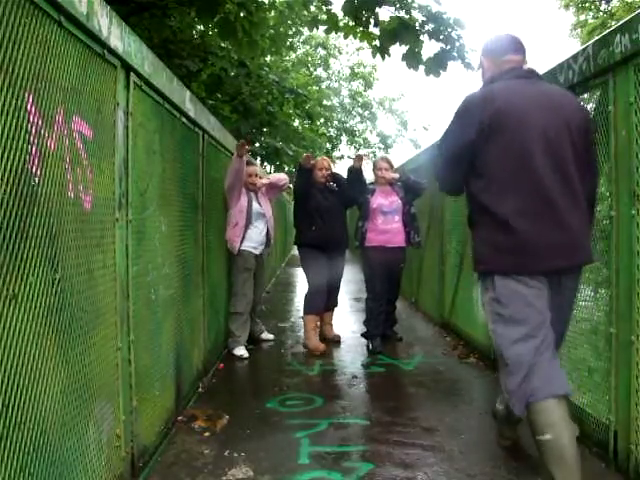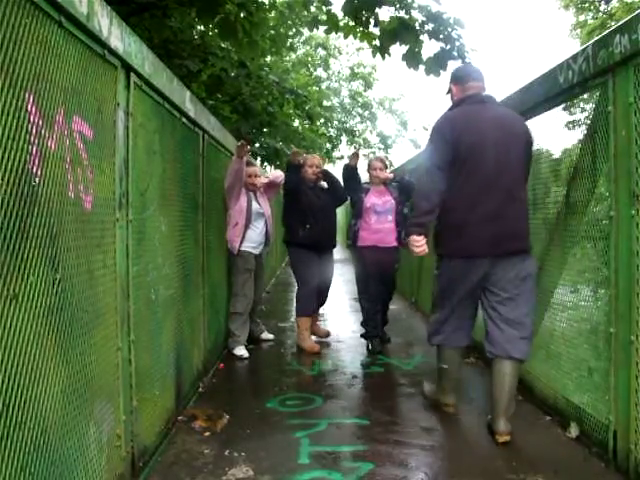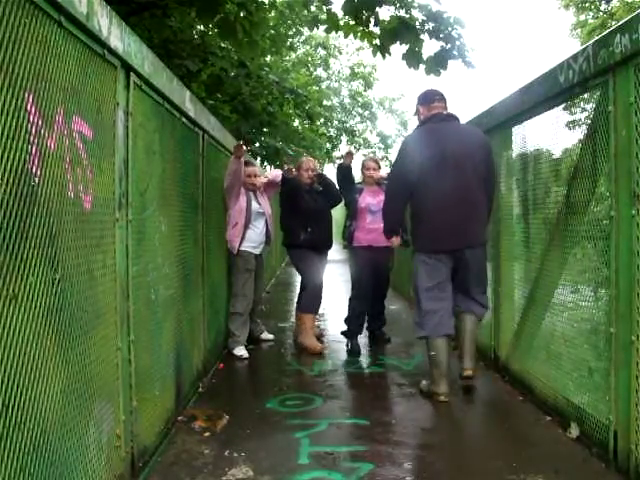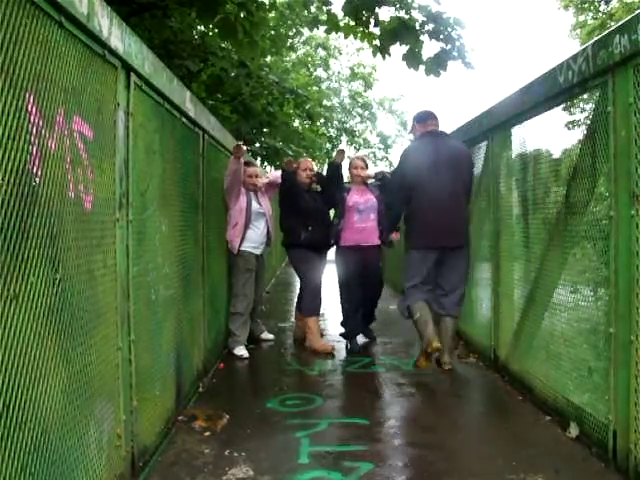
dt=0.4s
person 1, frame 1
left shoulder: (481, 103)
right shoulder: (570, 102)
left elbow: (449, 172)
right elbow: (589, 177)
left wrist: (470, 184)
left hip: (510, 251)
right hip: (569, 247)
left knee: (529, 360)
right knee: (542, 347)
right ankle: (511, 414)
person 1, frame 2
left shoulder: (451, 122)
right shoulder: (517, 123)
left elbow: (432, 179)
left wrist: (418, 227)
left hip: (463, 240)
right hip: (513, 240)
left knee: (451, 320)
right knee: (510, 328)
left ankle: (445, 393)
right ankle: (502, 421)
person 1, frame 3
left shoulder: (416, 141)
right shoulder: (477, 137)
left elbow: (398, 189)
right elbow: (490, 186)
left wrist: (390, 229)
left hip: (431, 237)
right hip: (472, 235)
left knee: (434, 308)
right knee: (471, 298)
left ankle: (439, 384)
right ankle: (468, 364)
person 1, frame 4
left shoulder: (413, 152)
right shoulder: (463, 151)
left elbow: (396, 192)
left wrist: (391, 226)
left hip: (422, 236)
right hip: (457, 235)
left knee: (416, 290)
right knee: (450, 296)
left ankle: (429, 338)
right ankle: (446, 355)
person 2, frame 1
left shoulder: (263, 193)
right shoulder: (236, 192)
left elbow: (284, 180)
right elbow: (234, 175)
left wrist: (266, 180)
right wrist: (239, 156)
left hip: (259, 251)
right hip: (243, 250)
left knee: (256, 296)
right knee: (242, 297)
left ankle: (255, 328)
right ankle: (237, 340)
person 2, frame 2
left shoulder: (262, 193)
right shoulder: (236, 192)
left elbow: (280, 177)
right elbow: (234, 175)
left wrist: (266, 179)
right wrist: (240, 158)
left hip: (259, 251)
right hip: (243, 250)
left knee: (256, 296)
right knee: (242, 297)
left ankle: (254, 328)
right ankle: (237, 340)
person 2, frame 3
left shoulder: (262, 193)
right shoulder: (236, 193)
left elbow: (279, 176)
right elbow: (233, 176)
left wrist: (266, 179)
right wrist: (237, 158)
left hip: (258, 251)
right hip: (243, 250)
left knee: (256, 296)
right knee: (242, 297)
left ankle: (255, 328)
right ankle: (236, 340)
person 2, frame 4
left shoulder: (262, 193)
right shoulder: (237, 193)
left elbow: (280, 177)
right elbow: (233, 176)
left wrist: (267, 179)
right wrist: (237, 159)
left hip: (259, 251)
right hip: (243, 250)
left knee: (257, 296)
right knee: (243, 297)
left ankle: (255, 328)
right ankle: (237, 340)
person 3, frame 1
left shoulder: (400, 190)
right shoulder: (367, 191)
left elbow: (420, 187)
right elbow: (353, 186)
left wrist: (399, 178)
right wrist: (355, 168)
left hip: (397, 247)
right hip: (373, 247)
left knee: (392, 290)
right knee: (375, 291)
left ankle: (388, 327)
right ankle: (373, 334)
person 3, frame 2
left shoulder: (395, 190)
right shoulder: (361, 190)
left elbow: (414, 189)
right elbow: (349, 182)
left wrist: (393, 178)
right wrist: (351, 165)
left hip: (390, 247)
right hip: (366, 247)
left knee: (387, 289)
right knee: (369, 291)
left ankle: (379, 327)
right ankle: (372, 334)
person 3, frame 3
left shoulder: (388, 190)
right shoulder: (355, 190)
right elbow: (344, 182)
left wrist: (386, 178)
right wrist: (345, 165)
left hip: (384, 246)
right hip: (361, 247)
left knee: (380, 290)
right knee: (361, 289)
left ankle: (376, 328)
right ankle: (353, 334)
person 3, frame 4
left shoulder: (376, 189)
right shoulder: (342, 190)
right elbow: (332, 180)
left wrist: (377, 175)
right wrist: (336, 162)
left hip: (373, 246)
right hip: (348, 247)
left knee: (374, 287)
right knee: (350, 292)
left ankle: (364, 323)
right ankle: (351, 334)
person 4, frame 1
left shoulder: (336, 192)
right shoulder: (307, 191)
left elbow: (352, 198)
right elbow: (299, 187)
left wrist: (337, 178)
right wrist: (304, 168)
left hip: (336, 248)
right hip: (312, 247)
left knee: (333, 287)
right knee: (318, 286)
left ankle: (326, 328)
right ankle: (310, 335)
person 4, frame 2
left shoulder: (325, 191)
right shoulder: (296, 189)
left elbow: (342, 197)
right elbow: (290, 182)
left wrist: (328, 176)
right wrist: (293, 164)
left hip: (324, 247)
right hip: (301, 246)
left knee: (323, 285)
right knee: (308, 286)
left ankle: (313, 323)
right ankle: (303, 335)
person 4, frame 3
left shoulder: (319, 193)
right shoulder: (292, 191)
left elbow: (336, 198)
right elbow: (288, 188)
left wrist: (322, 178)
right wrist: (288, 177)
left hip: (320, 247)
right hip: (300, 246)
left knee: (309, 286)
right knee: (314, 284)
left ankle: (301, 329)
right ankle: (307, 335)
person 4, frame 4
left shoulder: (318, 194)
right shoulder: (291, 191)
left elbow: (334, 199)
right elbow: (286, 186)
left wrist: (321, 178)
right wrist: (288, 172)
left hip: (319, 247)
right hip: (300, 246)
left knee: (308, 286)
right knee: (312, 285)
left ankle: (300, 328)
right ankle: (313, 337)
